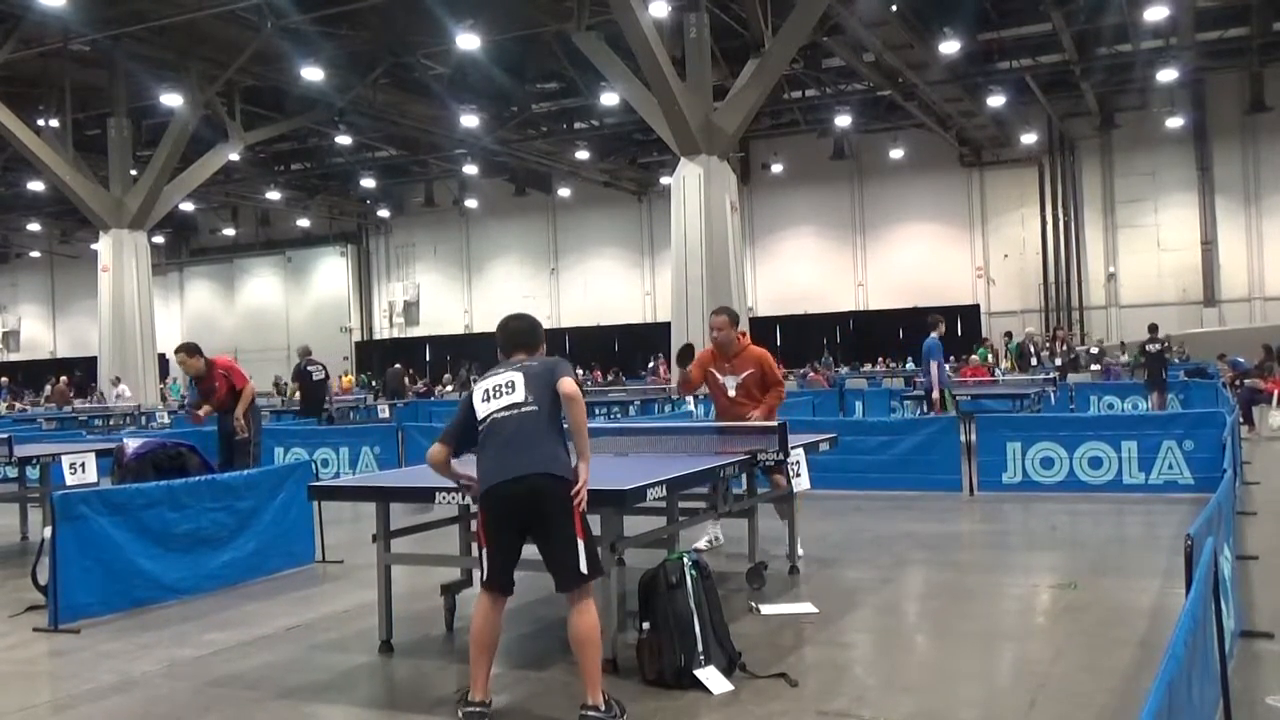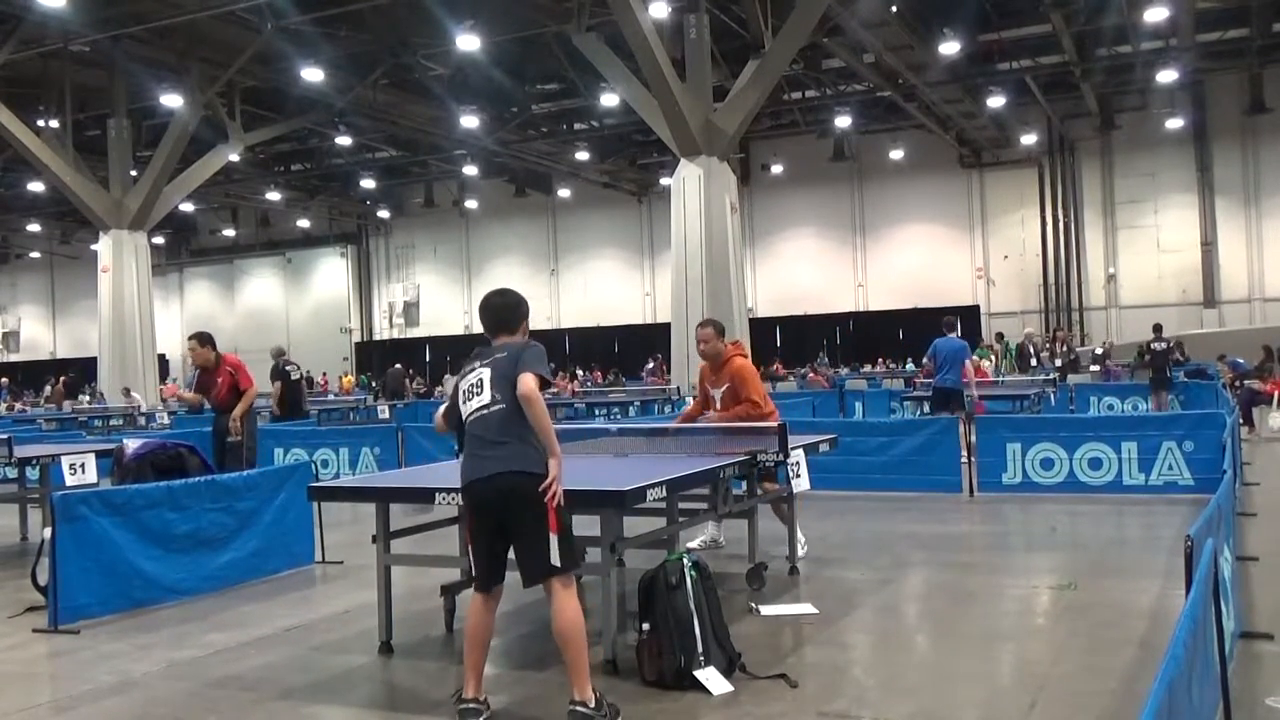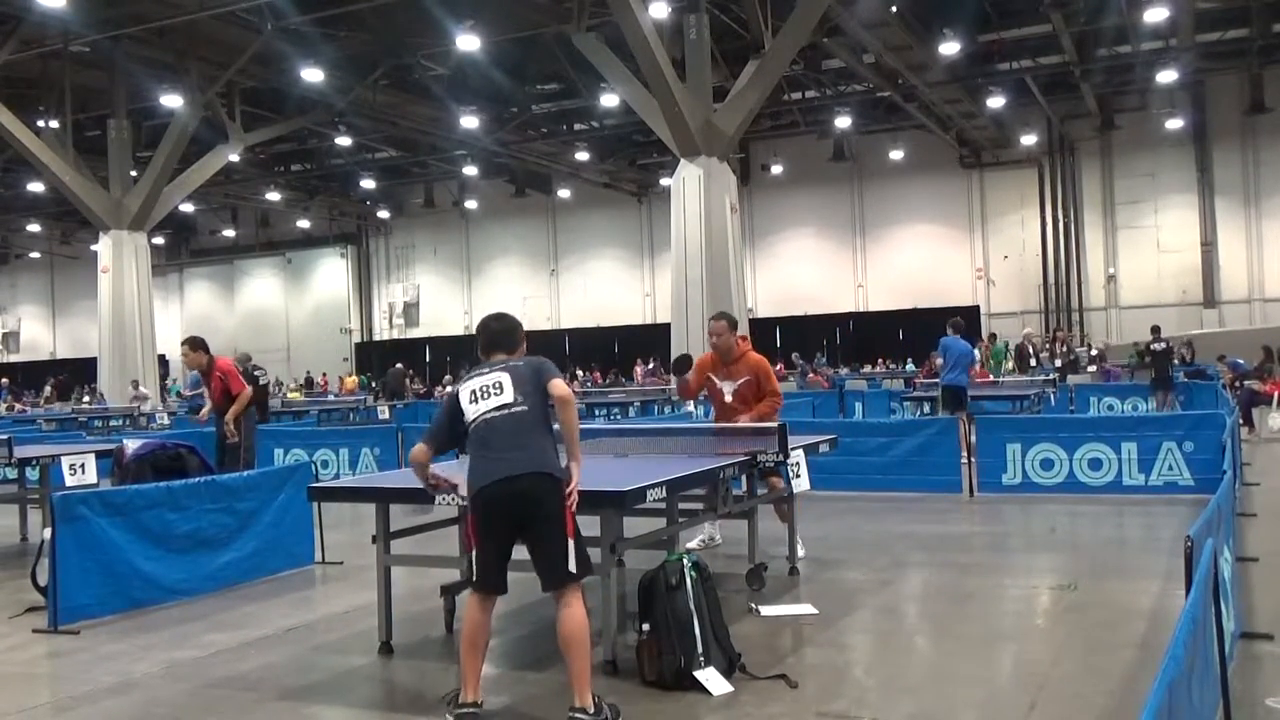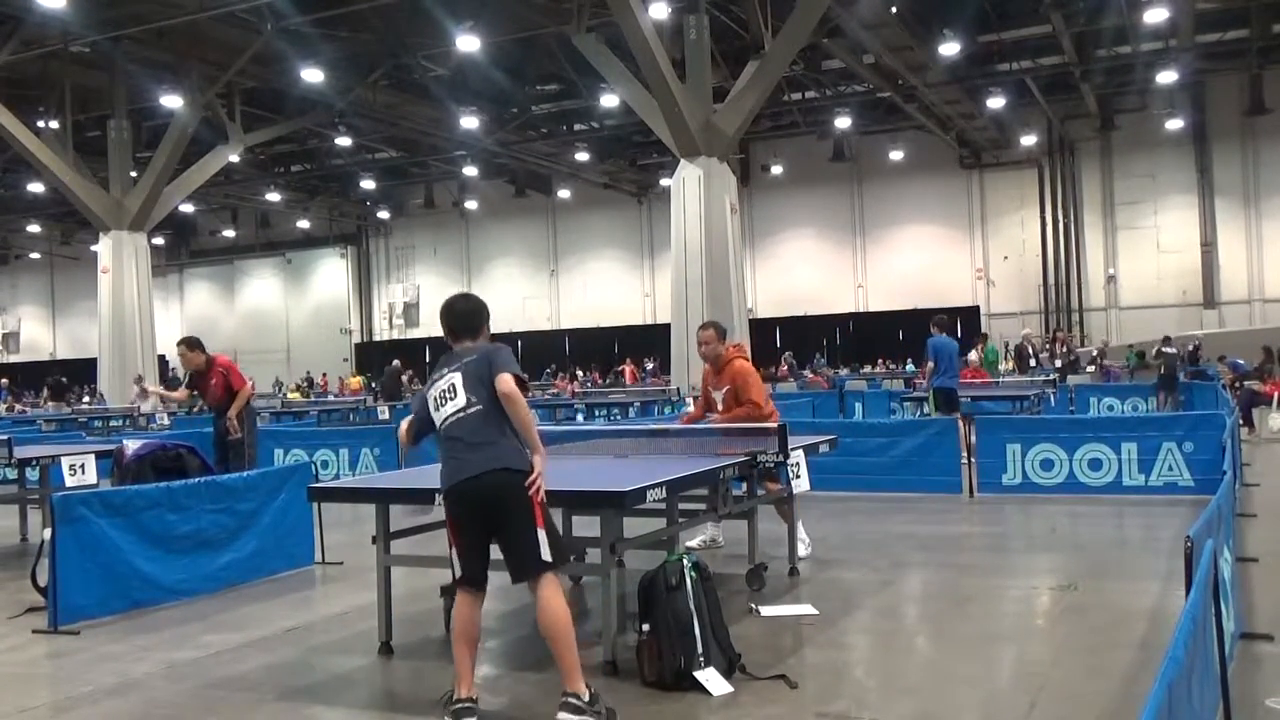
dt=0.4s
person 1, frame 1
left shoulder: (480, 386)
right shoulder: (551, 366)
left elbow: (436, 456)
right elbow: (570, 393)
left wrist: (460, 478)
right wrist: (584, 460)
left hip: (496, 489)
right hip: (549, 481)
left knee: (492, 592)
right knee: (579, 591)
person 1, frame 2
left shoulder: (468, 370)
right shoulder: (528, 350)
left elbow: (443, 422)
right elbow: (527, 391)
right wrist: (554, 455)
left hip: (477, 484)
right hip: (526, 477)
left knee: (485, 590)
right knee: (560, 583)
person 1, frame 3
left shoulder: (463, 388)
right shoulder: (536, 366)
left elbow: (419, 455)
right elbow: (563, 396)
left wrist: (428, 478)
right wrist: (575, 460)
left hip: (486, 490)
right hip: (540, 480)
left knee: (482, 593)
right knee: (568, 591)
person 1, frame 4
left shoulder: (433, 383)
right shoulder: (494, 353)
left elbow: (407, 437)
right elbow: (507, 390)
left wrist: (407, 420)
right wrist: (537, 452)
left hip: (459, 487)
right hip: (507, 476)
left knee: (469, 589)
right knee: (544, 579)
person 2, frame 1
left shoulder: (758, 356)
right shoulder: (706, 357)
left elbow: (778, 387)
right elbow: (688, 388)
left wrist: (763, 410)
right wrist: (685, 375)
left knee: (778, 479)
right ankle: (714, 533)
person 2, frame 2
left shoulder: (741, 367)
right shoulder: (705, 370)
left elbow: (755, 407)
right elbow: (702, 404)
left wrist: (722, 417)
right wrist: (680, 420)
left knee: (768, 486)
left ankle: (797, 537)
right ankle: (714, 534)
person 2, frame 3
left shoulder: (756, 362)
right shoulder: (705, 362)
left elbow: (774, 398)
right elbow: (689, 394)
left wrist: (752, 417)
right wrist: (682, 381)
left knee: (775, 482)
left ankle: (794, 538)
right ankle: (711, 533)
person 2, frame 4
left shoulder: (741, 369)
right shoulder: (708, 372)
left elbow: (756, 408)
right elbow: (704, 405)
left wrist: (726, 419)
right wrist: (686, 421)
left knee: (771, 486)
left ankle: (801, 537)
right ankle: (713, 534)
